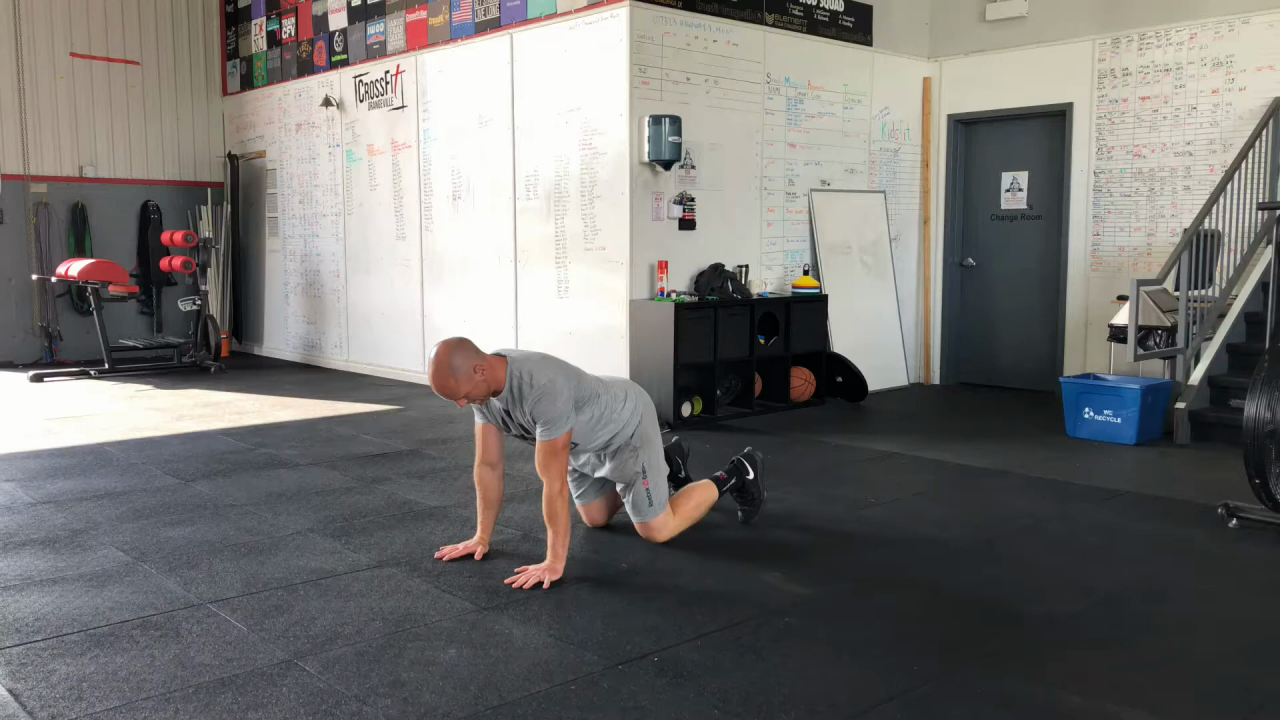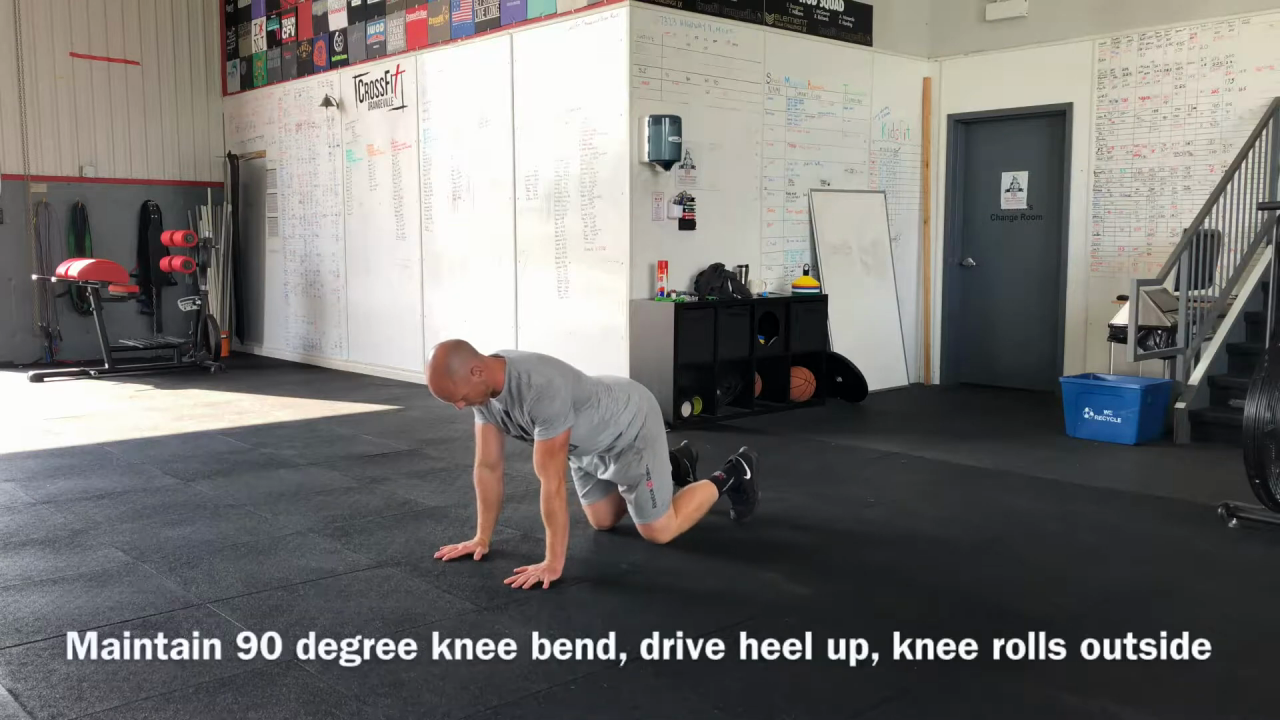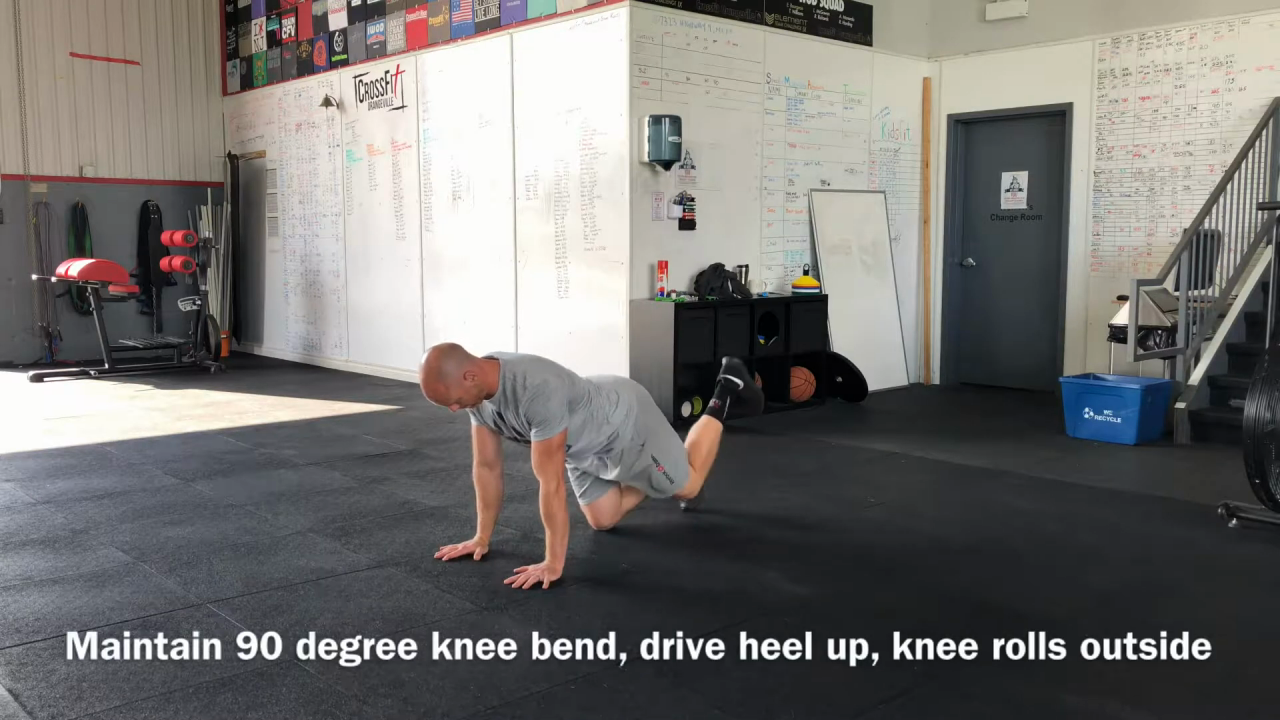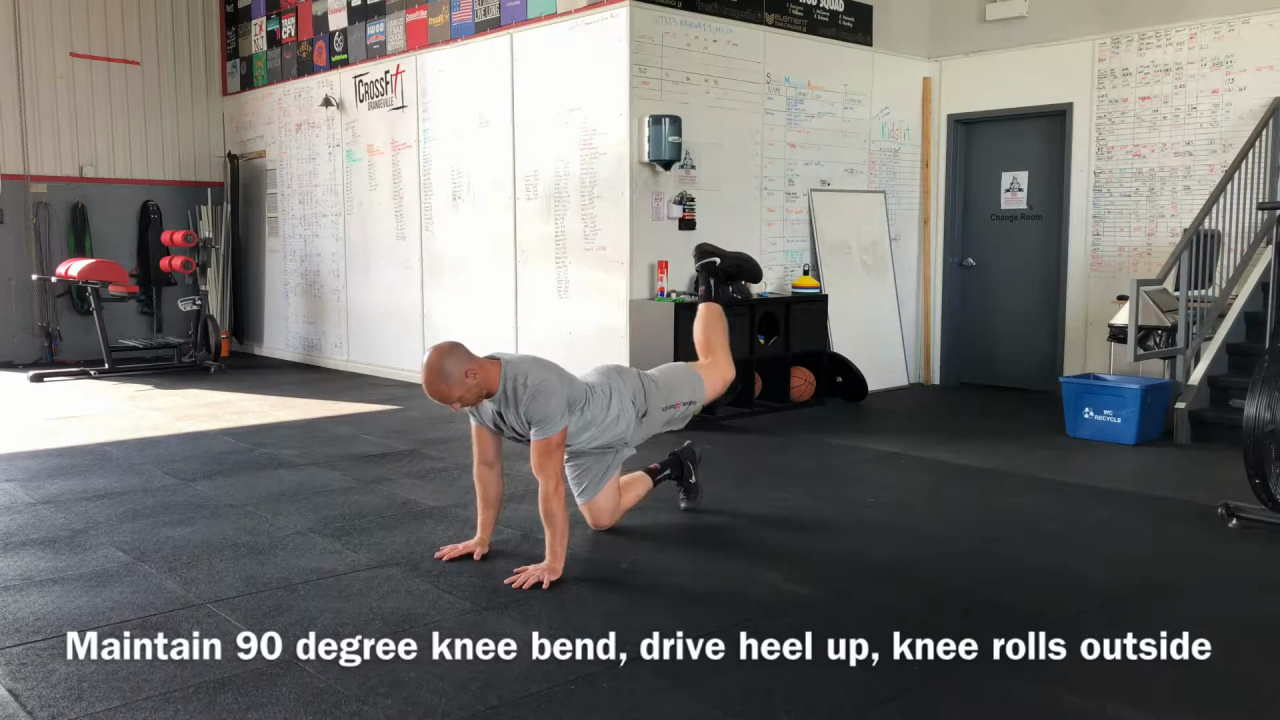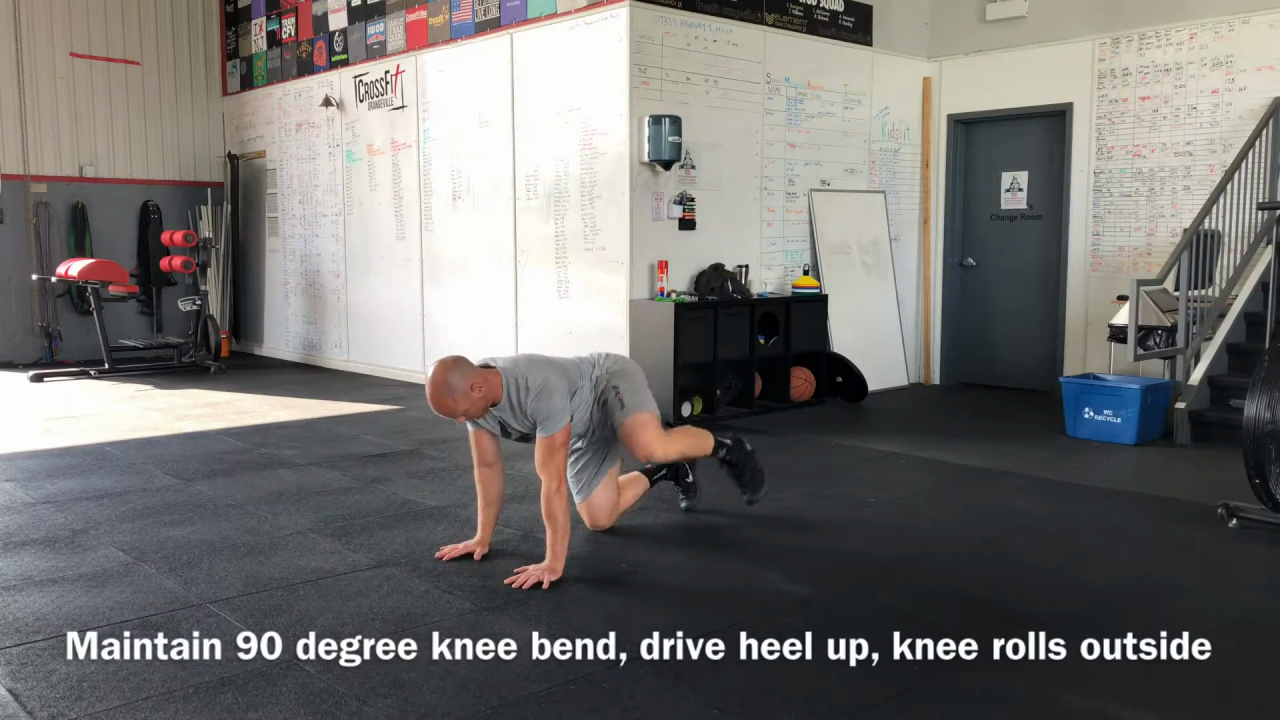
dt=1s
person 1, frame 1
left shoulder: (543, 388)
right shoulder: (482, 384)
left elbow: (554, 481)
right elbow: (488, 465)
left wrist: (555, 562)
right wrist: (481, 537)
left hip: (625, 426)
right hip: (586, 438)
left knee: (657, 530)
right knee: (596, 519)
left ankle: (736, 475)
right ankle: (665, 464)
person 1, frame 2
left shoulder: (541, 389)
right shoulder: (483, 385)
left elbow: (552, 482)
right elbow: (488, 466)
left wrist: (554, 563)
right wrist: (482, 538)
left hip: (630, 426)
right hip: (589, 439)
left knee: (659, 531)
right knee: (603, 522)
left ankle: (733, 476)
right ankle: (674, 466)
person 1, frame 3
left shoulder: (536, 390)
right shoulder: (475, 389)
left elbow: (551, 482)
right elbow: (487, 467)
left wrist: (554, 562)
right wrist: (482, 539)
left hip: (622, 420)
right hip: (584, 441)
left knee: (688, 486)
right knee: (603, 520)
left ankle: (727, 387)
person 1, frame 4
left shoulder: (537, 390)
right shoulder: (475, 391)
left elbow: (550, 481)
right elbow: (487, 465)
left wrist: (554, 562)
right wrist: (483, 537)
left hip: (626, 405)
left knee: (719, 373)
right knee: (602, 519)
left ankle: (711, 280)
right ankle: (671, 468)
person 1, frame 5
left shoulder: (539, 390)
right shoulder: (473, 393)
left elbow: (553, 479)
right elbow: (487, 467)
left wrist: (554, 563)
right wrist: (483, 537)
right hip: (582, 426)
left knee: (650, 448)
right knee: (600, 521)
left ankle: (724, 448)
right ankle: (675, 467)
